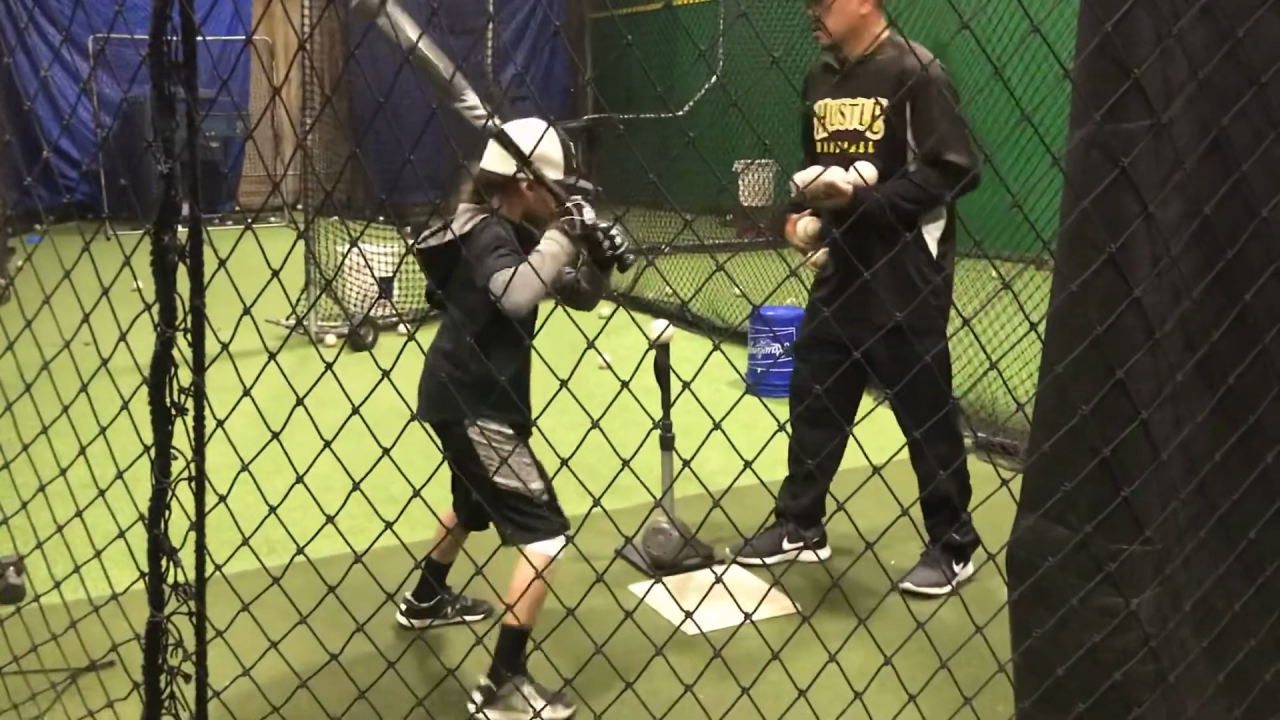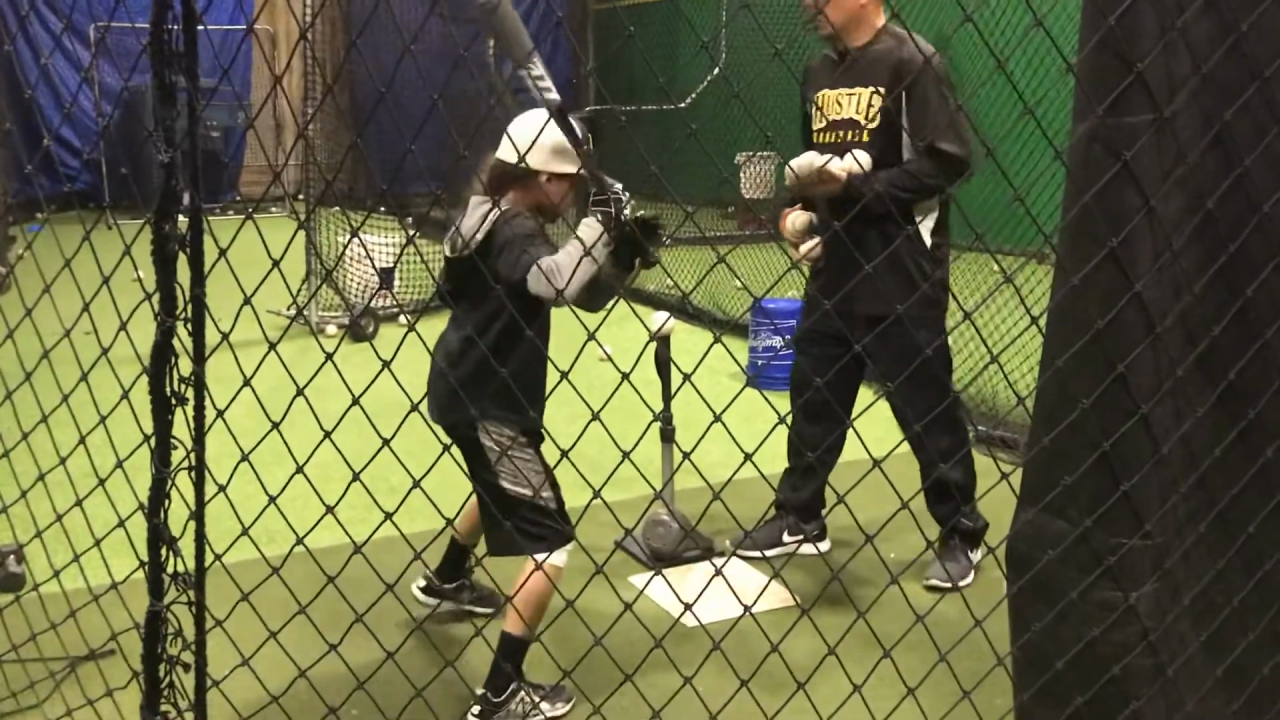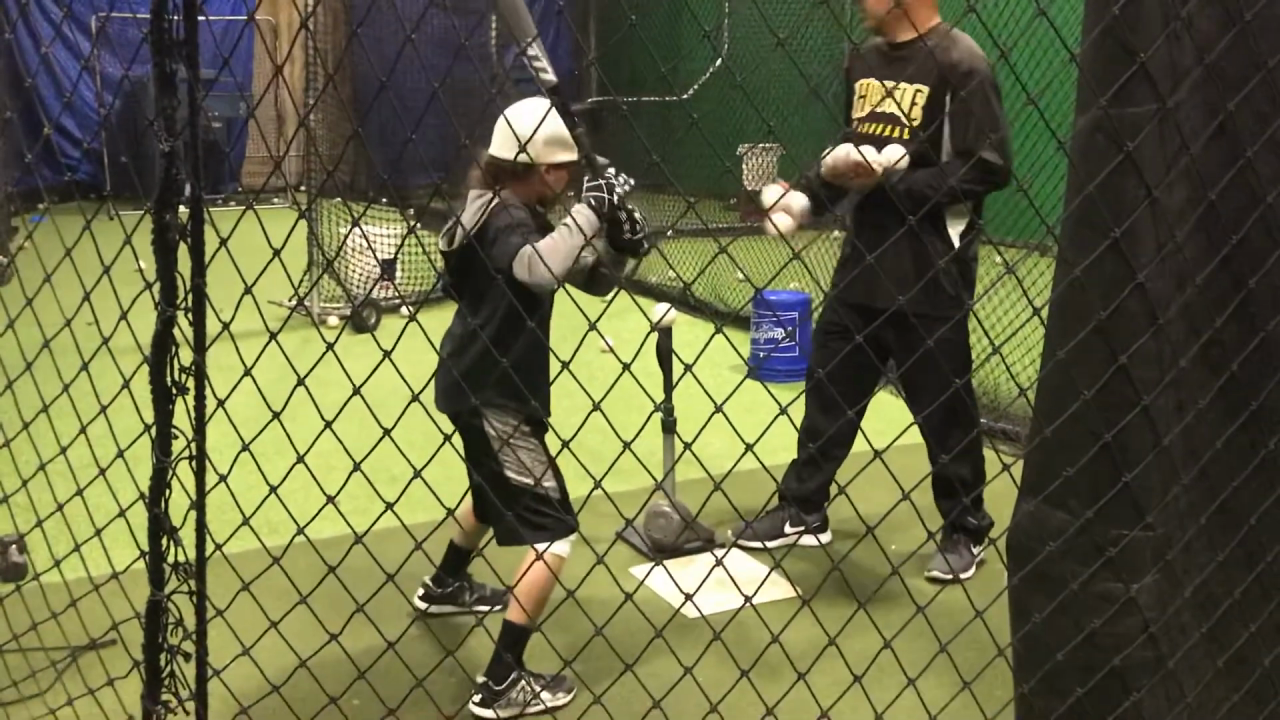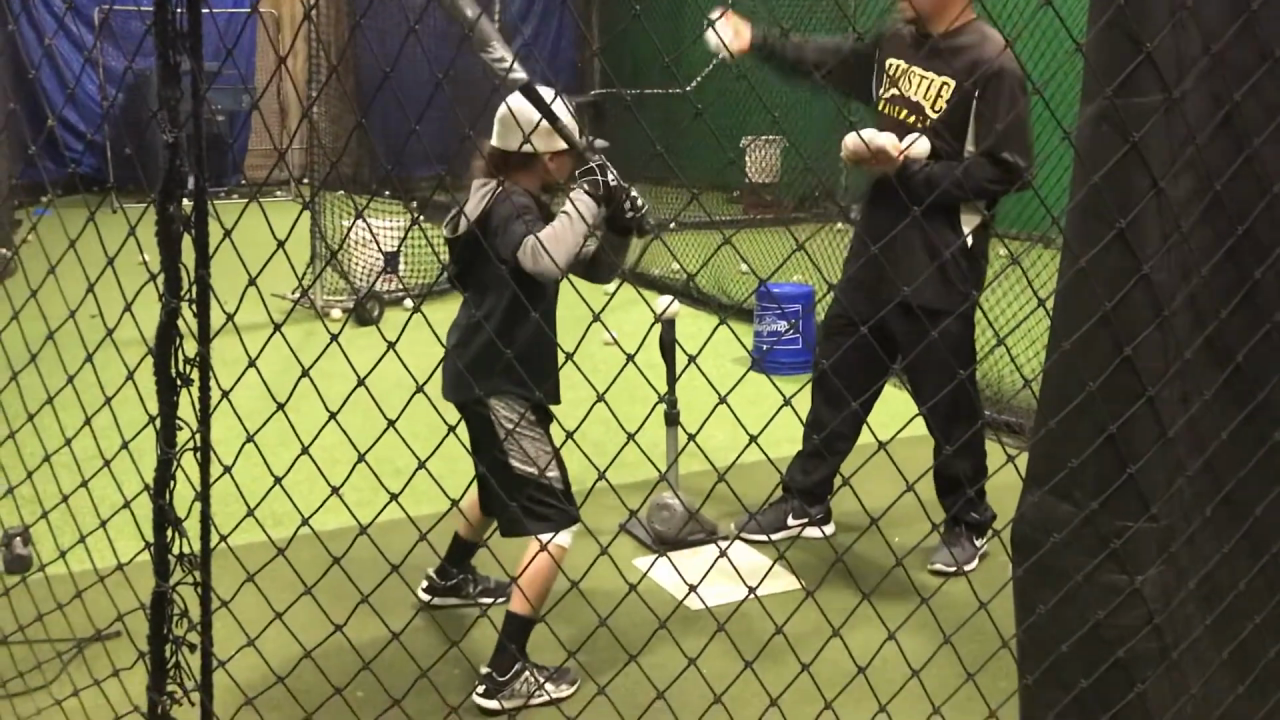
dt=0.3s
person 1, frame 1
left shoulder: (515, 234)
right shoulder: (486, 234)
left elbow: (581, 296)
right elbow: (516, 297)
left wrist: (596, 258)
right wrist: (563, 238)
left hip: (467, 395)
right hip: (473, 404)
left knee: (476, 497)
right knee: (544, 533)
left ankle: (426, 598)
person 1, frame 2
left shoulder: (508, 223)
right shoulder: (509, 229)
left elbow: (586, 295)
right elbow: (555, 284)
left wrist: (618, 254)
right wrist: (596, 223)
left hip: (468, 390)
right hip: (486, 402)
left knee: (499, 488)
right knee: (549, 544)
left ankle: (445, 579)
person 1, frame 3
left shoulder: (514, 215)
right shoulder: (504, 219)
left elbow: (592, 278)
right elbow: (541, 271)
left wrist: (618, 243)
right wrist: (589, 210)
left hip: (479, 383)
right hip: (491, 393)
left knee: (497, 487)
right knee: (552, 531)
left ankle: (445, 585)
person 1, frame 4
left shoulder: (521, 203)
right shoulder: (508, 205)
left elbow: (597, 268)
right elbow: (545, 260)
left wrist: (617, 226)
right wrist: (586, 198)
left hip: (488, 373)
right hip: (496, 381)
left knee: (504, 478)
right knee: (554, 521)
left ankle: (448, 578)
right ankle: (505, 673)
person 2, frame 1
left shoulder: (915, 72)
right shoulder: (820, 78)
left elbow: (957, 172)
left wrist: (861, 200)
right wrist: (801, 211)
left hip: (907, 279)
right hip: (840, 274)
left knee: (927, 417)
right knee: (814, 403)
left ankle: (952, 544)
right ankle: (799, 526)
person 2, frame 2
left shoulder: (913, 61)
right shoulder: (819, 72)
left elbow: (949, 163)
left wrist: (856, 187)
right wrist: (800, 208)
left hip: (904, 274)
right hip: (836, 266)
left knee: (928, 409)
right knee: (814, 395)
left ankle: (962, 533)
right ankle: (800, 519)
person 2, frame 3
left shoulder: (959, 63)
right shoulder: (865, 60)
left elbow: (988, 170)
left wrist: (890, 182)
right wrist: (808, 192)
left hip: (931, 271)
right hip: (863, 259)
left knee: (943, 407)
right knee: (829, 388)
left ankle: (966, 530)
right ankle: (803, 510)
person 2, frame 4
left shoulder: (991, 62)
left elbow: (1007, 171)
right elbow: (834, 62)
left wrist: (908, 171)
left hip: (940, 266)
right hip: (874, 248)
left knee: (948, 400)
right knee: (836, 379)
left ankle: (968, 523)
right ankle: (806, 502)
